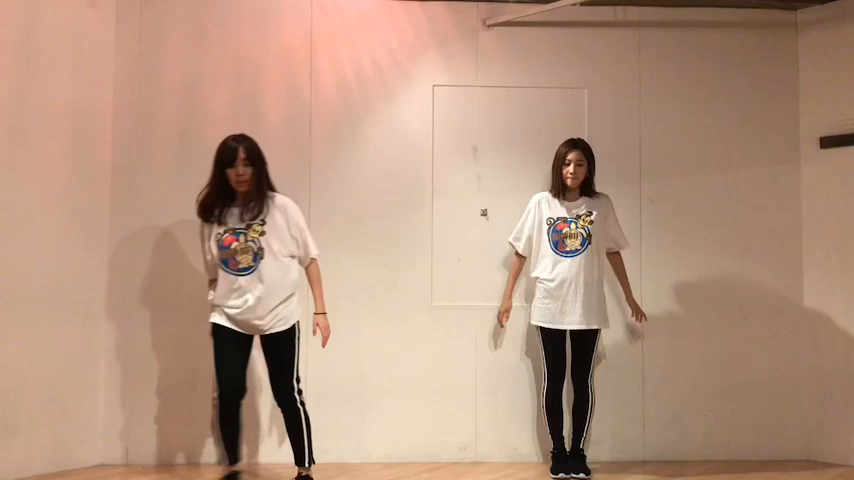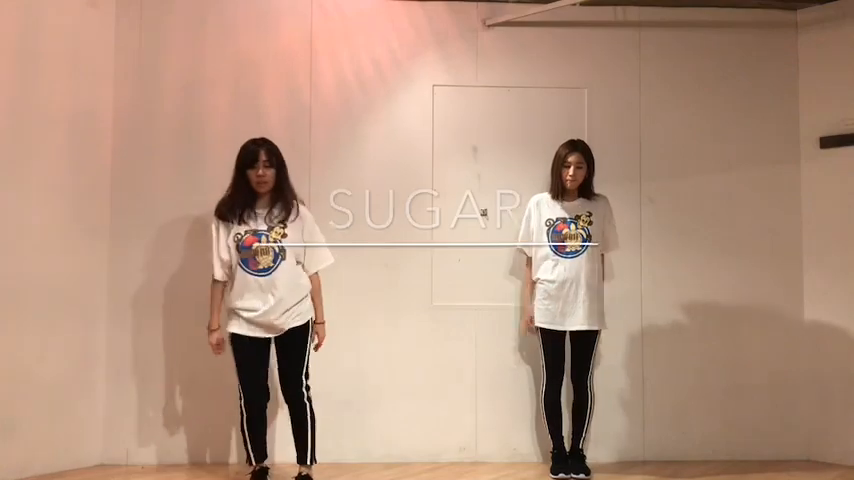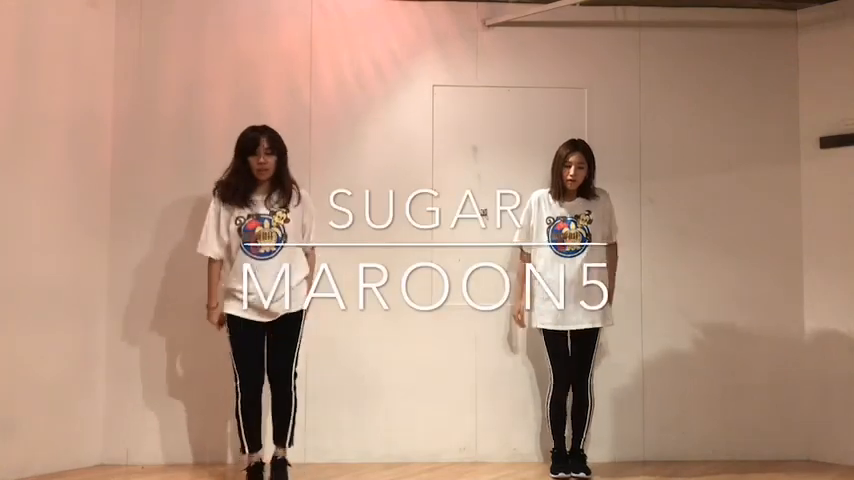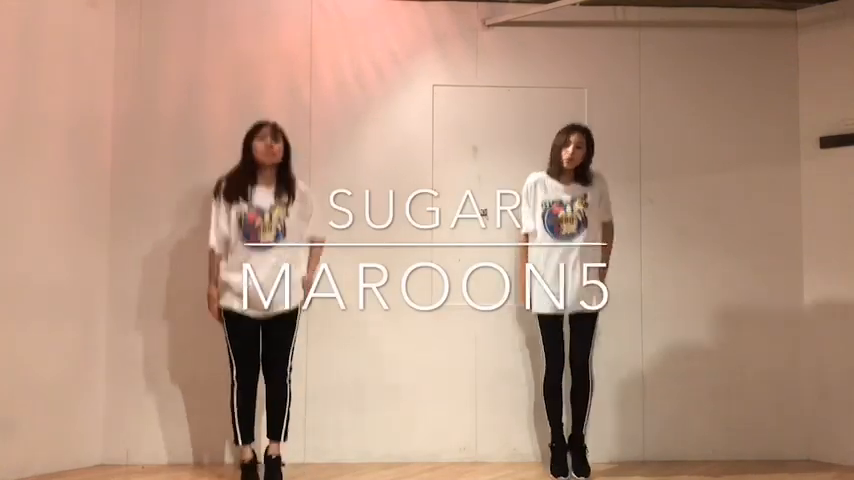
dt=0.3s
person 1, frame 1
left shoulder: (280, 207)
right shoulder: (212, 213)
left elbow: (309, 259)
right elbow: (213, 272)
left wrist: (320, 310)
right wrist: (218, 307)
left hip: (278, 316)
right hip: (228, 318)
left knee: (288, 395)
right knee: (228, 394)
person 1, frame 2
left shoulder: (296, 213)
right shoulder: (228, 216)
left elbow: (312, 270)
right elbow: (220, 275)
left wrist: (319, 319)
right wrist: (214, 325)
left hip: (293, 318)
right hip: (245, 322)
left knee: (297, 394)
right knee: (252, 399)
person 1, frame 3
left shoulder: (296, 198)
right shoulder: (226, 198)
left elbow: (308, 249)
right elbow: (216, 254)
left wrist: (306, 290)
right wrist: (213, 302)
left hip: (288, 304)
right hip: (242, 306)
left knee: (283, 379)
right knee: (248, 383)
person 1, frame 4
left shoulder: (298, 194)
right shoulder: (230, 191)
left elbow: (316, 238)
right elbow: (217, 244)
left wrist: (309, 274)
right wrist: (212, 290)
left hip: (284, 301)
right hip: (239, 301)
left knee: (278, 375)
right knee: (244, 377)
person 2, frame 1
left shoulder: (601, 204)
right shoulder: (540, 203)
left elbow: (613, 253)
right elbow: (521, 252)
left wrist: (630, 299)
right wrist: (507, 296)
left hip: (588, 307)
right hip: (549, 307)
left knee: (582, 381)
right knee: (554, 380)
left ankle: (577, 452)
right ankle: (558, 452)
person 2, frame 2
left shoulder: (599, 205)
right shoulder: (539, 204)
left elbow: (602, 255)
right elbow: (530, 259)
left wrist: (601, 298)
right wrist: (528, 304)
left hip: (587, 308)
right hip: (550, 308)
left knee: (582, 381)
right knee: (553, 381)
left ankle: (577, 452)
right ankle: (558, 452)
person 2, frame 3
left shoulder: (600, 201)
right shoulder: (539, 201)
left elbow: (610, 246)
right elbow: (525, 251)
left wrist: (610, 288)
right wrist: (520, 298)
left hip: (588, 307)
right hip: (550, 307)
left knee: (582, 380)
right knee: (561, 380)
right ankle: (559, 452)
person 2, frame 4
left shoulder: (596, 185)
right shoulder: (536, 183)
left elbow: (606, 226)
right elbow: (528, 234)
left wrist: (603, 271)
right wrist: (524, 279)
left hip: (584, 290)
right hip: (547, 290)
left knee: (581, 367)
right knee: (554, 367)
left ankle: (577, 442)
right ankle: (558, 443)
